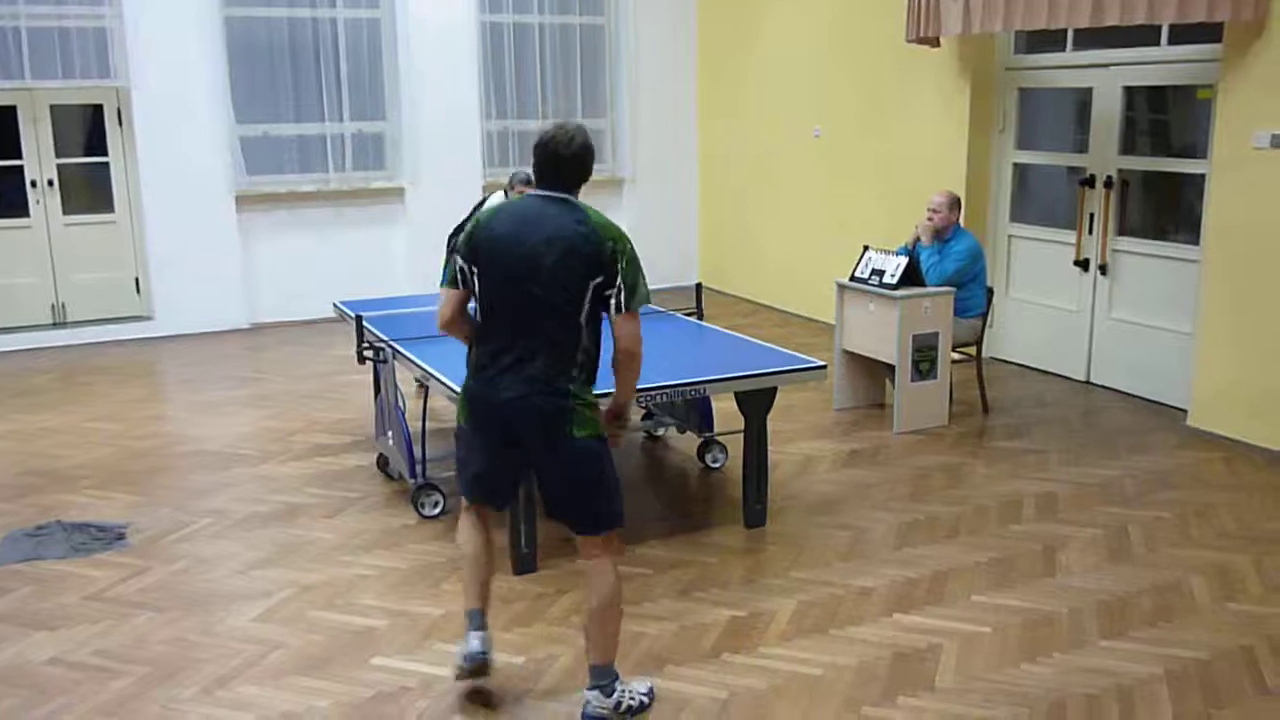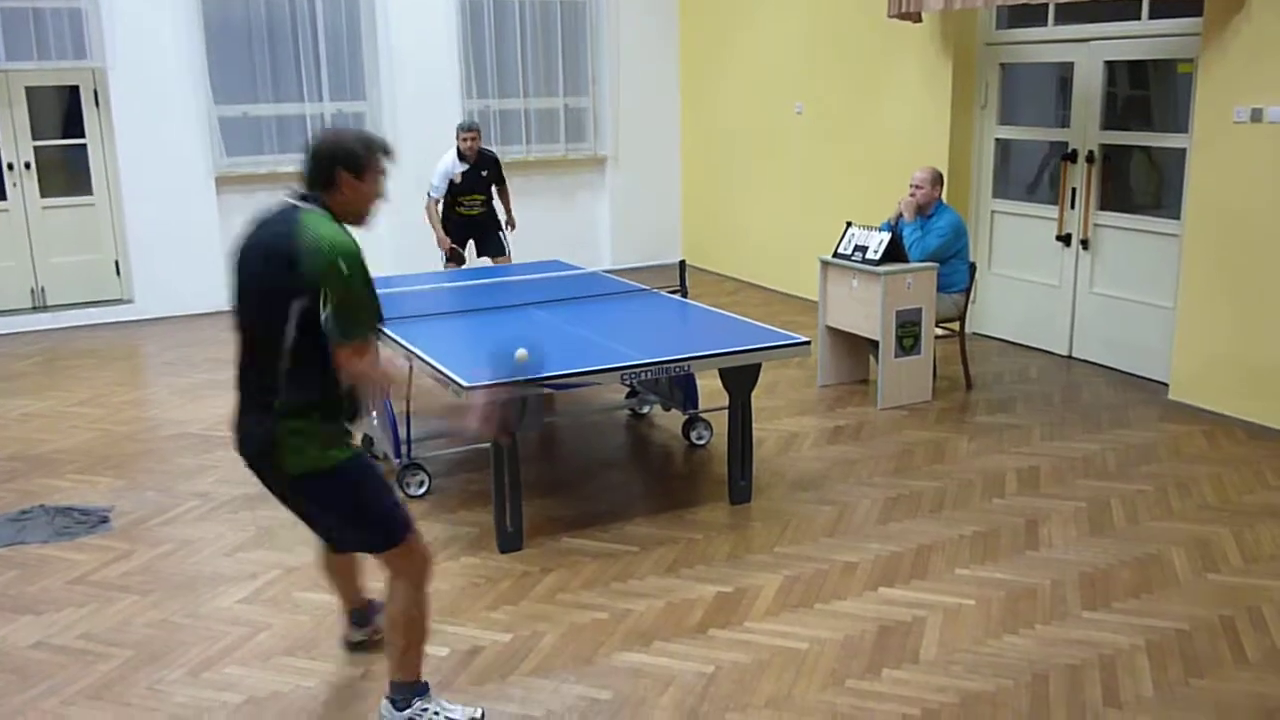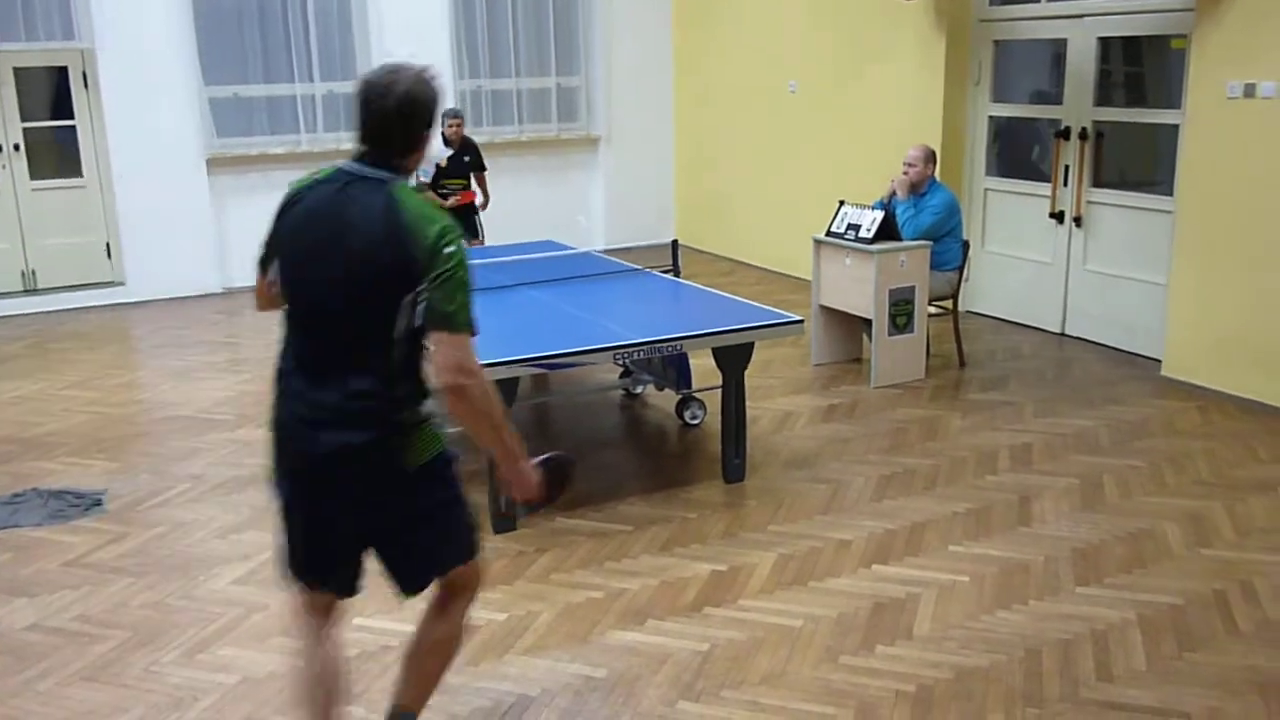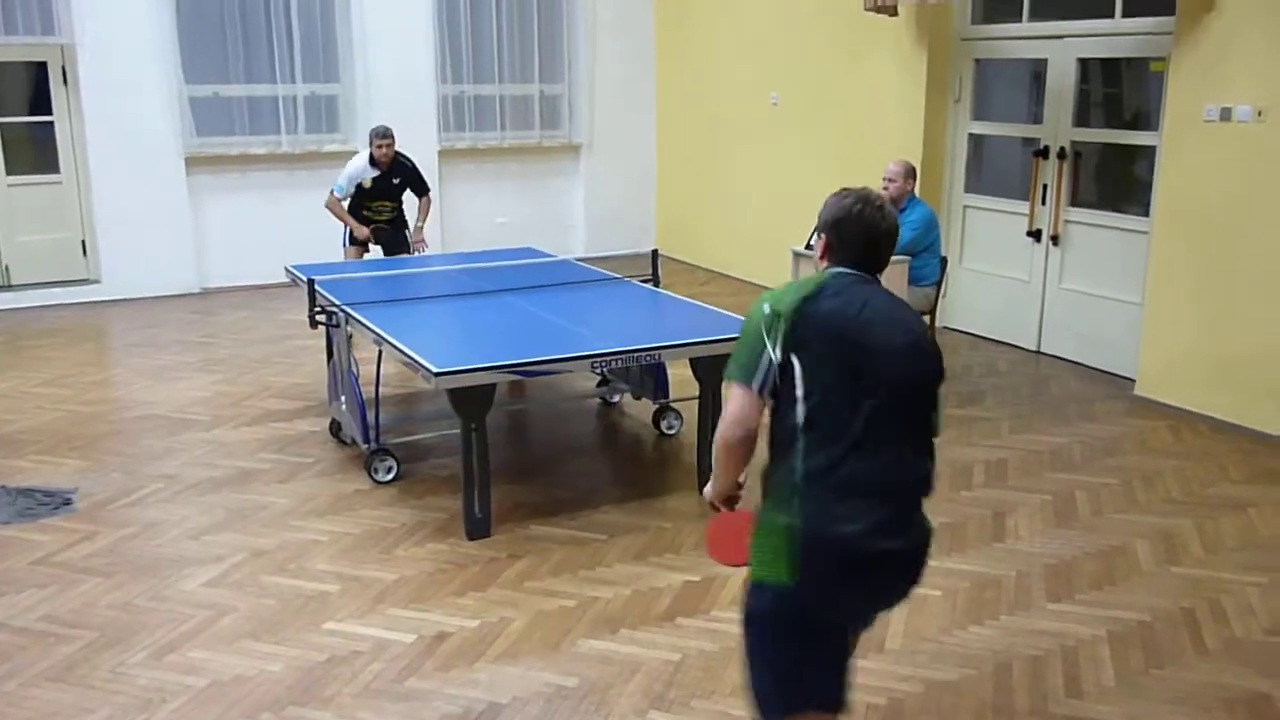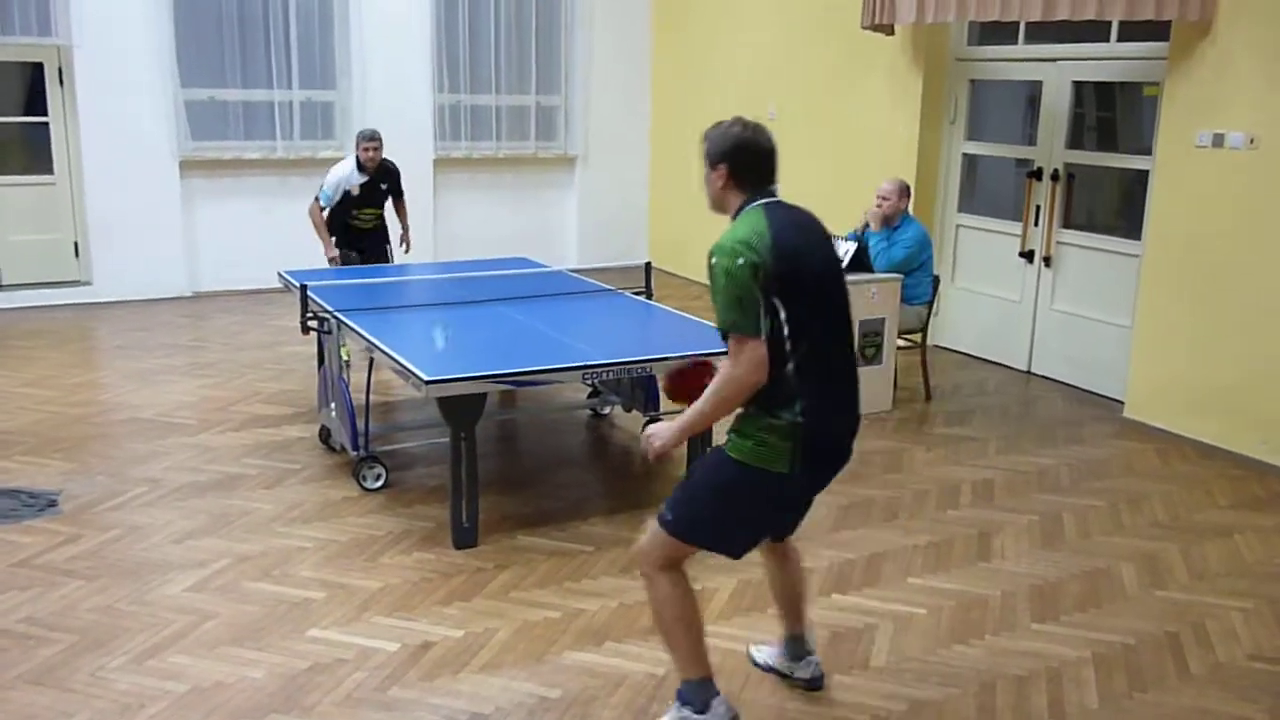
dt=1s
person 1, frame 1
left shoulder: (484, 224)
right shoulder: (607, 238)
left elbow: (449, 318)
right elbow: (627, 346)
right wrist: (622, 403)
left hip: (487, 402)
right hip: (564, 410)
left knee: (475, 514)
right knee: (601, 548)
left ankle: (475, 634)
person 1, frame 2
left shoulder: (265, 230)
right shoulder: (331, 247)
right elbow: (359, 372)
left hip: (260, 432)
right hip: (306, 443)
left knee: (341, 527)
right knee: (408, 558)
left ankle: (360, 617)
person 1, frame 3
left shoulder: (301, 200)
right shoulder: (430, 230)
left elbow: (270, 295)
right elbow: (455, 378)
right wrist: (512, 463)
left hip: (300, 448)
right hip: (393, 451)
left knee: (317, 614)
right knee: (460, 584)
person 1, frame 4
left shoulder: (787, 305)
right shoulder: (917, 332)
left elbow: (736, 429)
left wrist: (723, 486)
left hip: (804, 543)
right hip: (899, 547)
right knee: (840, 613)
person 1, frame 5
left shoulder: (738, 247)
right shoulder: (805, 225)
left elbow: (749, 370)
left wrist: (679, 426)
left hip: (777, 438)
right hip: (828, 430)
left knee: (656, 555)
right knee: (773, 532)
right ankle: (796, 656)
